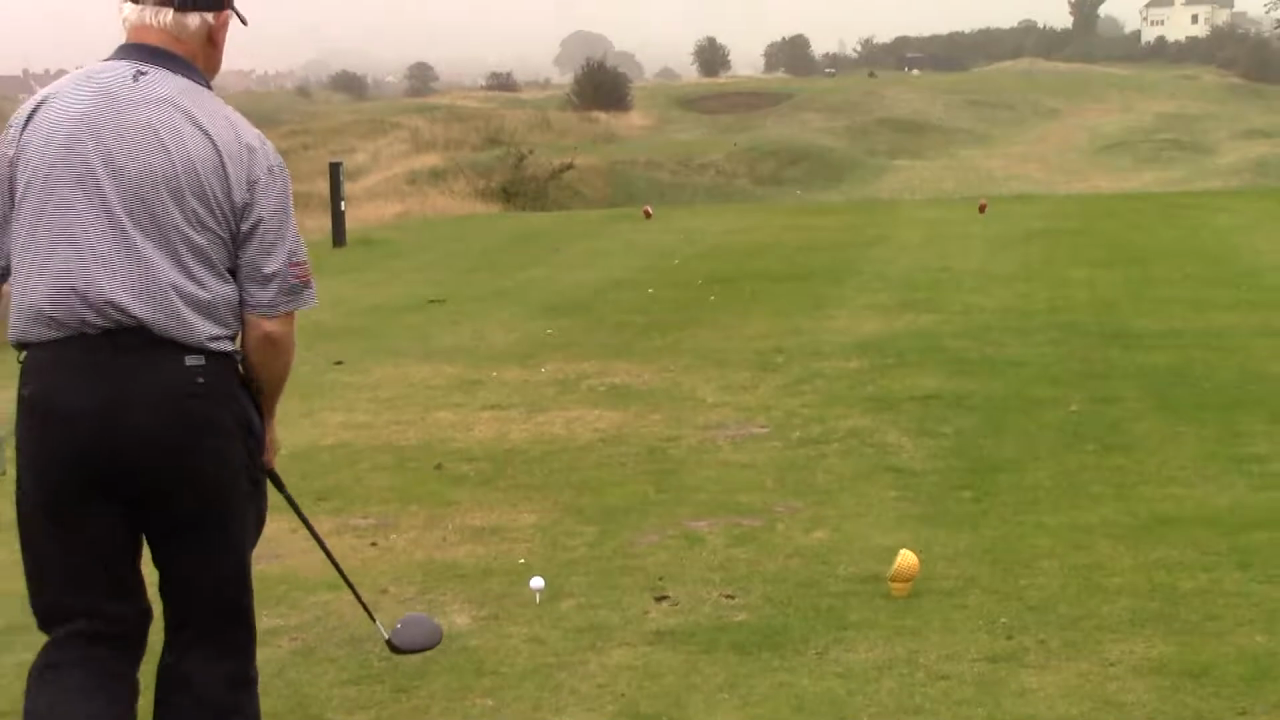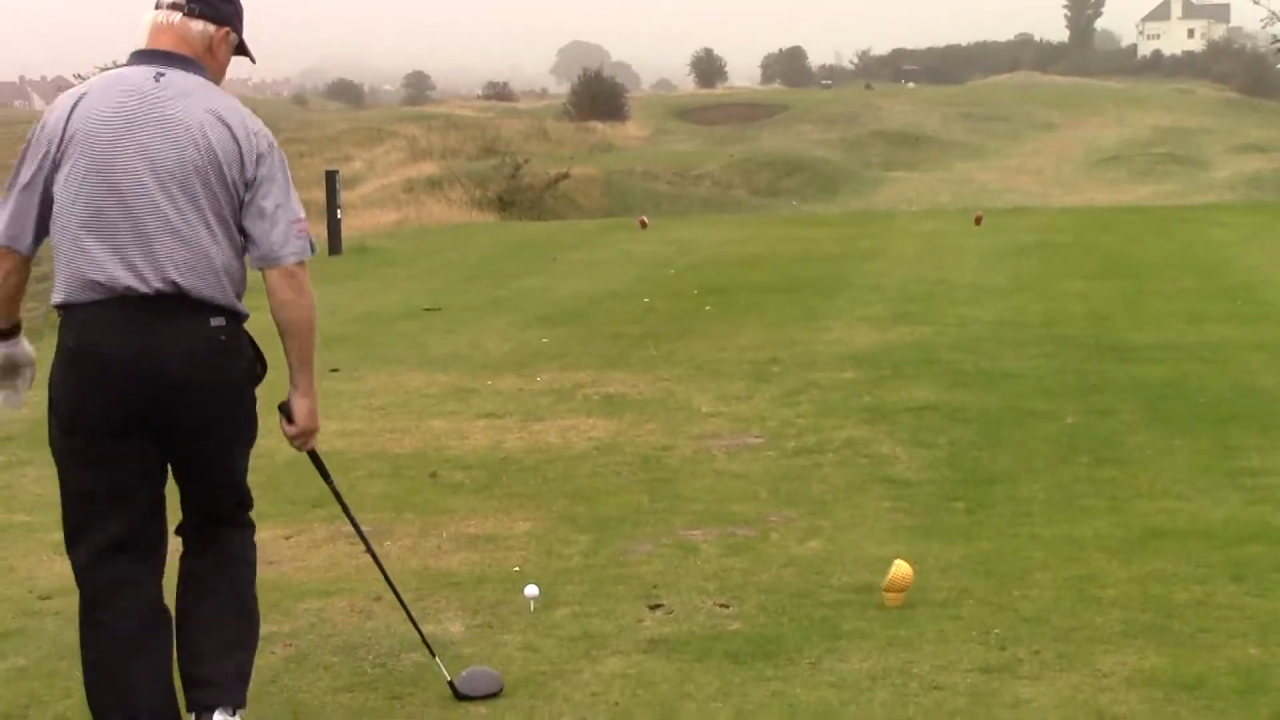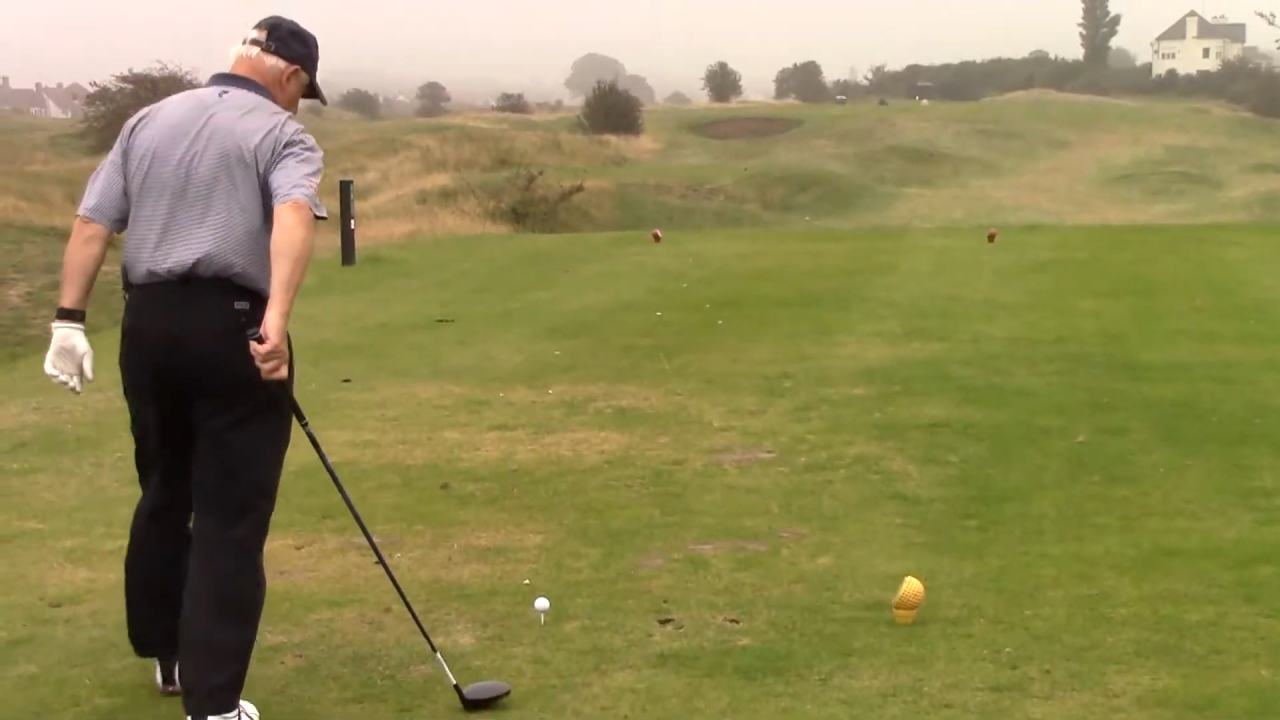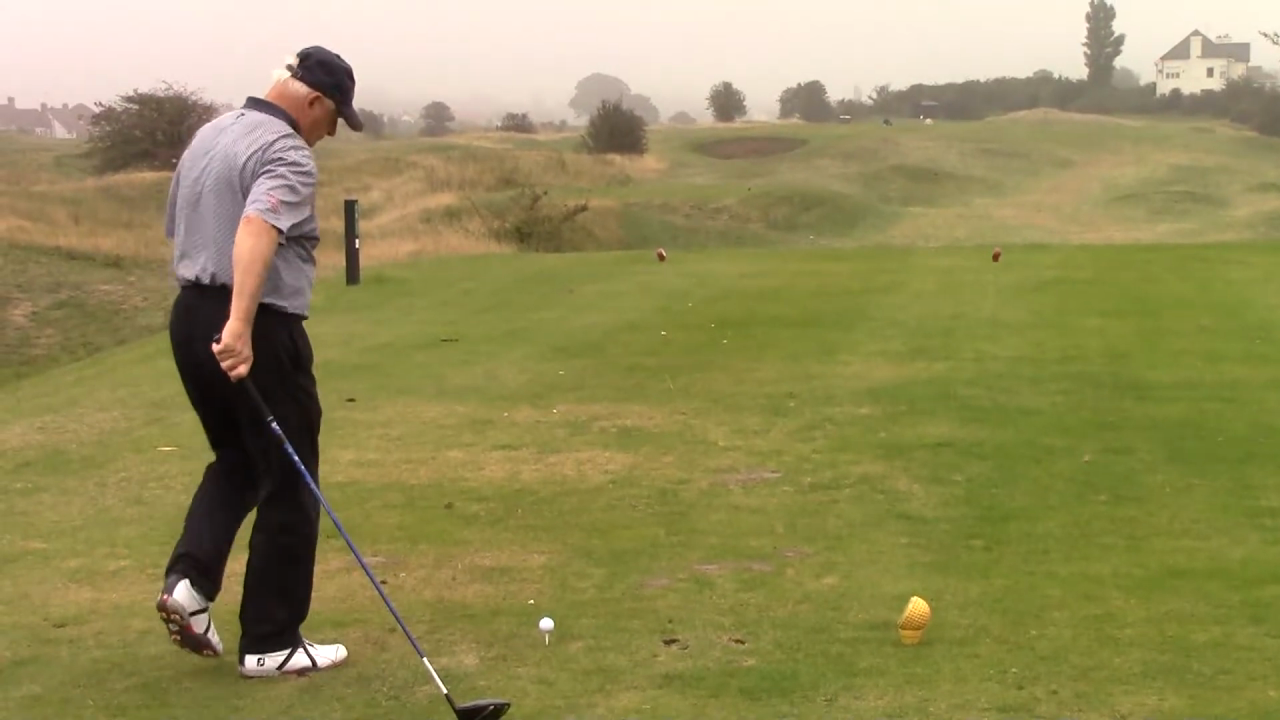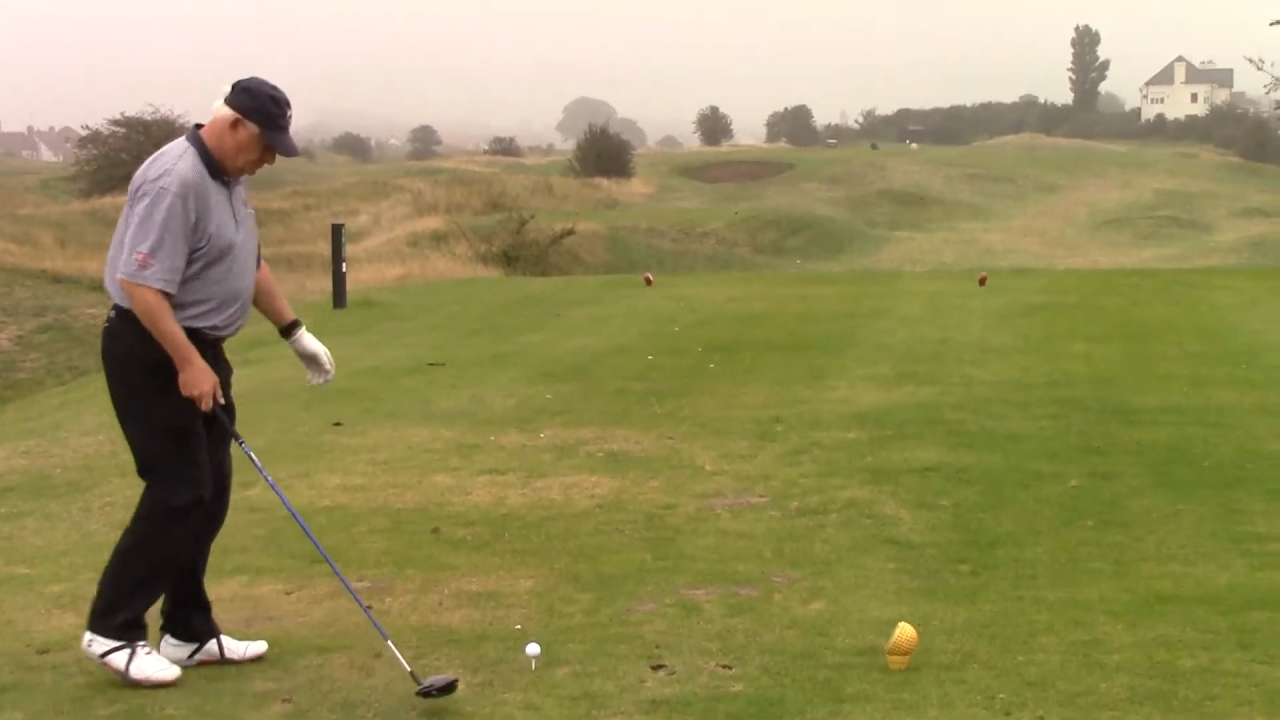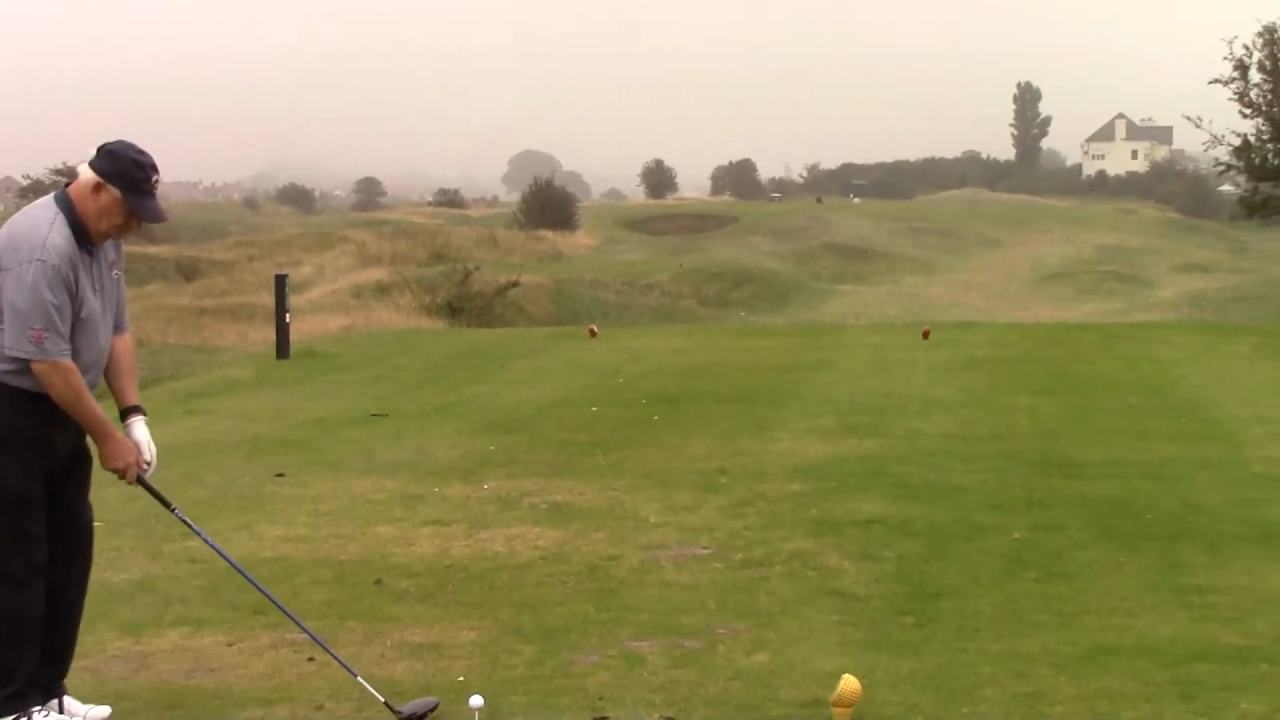
dt=0.7s
person 1, frame 1
right shoulder: (242, 146)
right elbow: (269, 325)
right wrist: (262, 422)
left hip: (60, 396)
right hip: (191, 398)
left knee: (87, 632)
right knee: (209, 625)
person 1, frame 2
left shoulder: (71, 110)
right shoulder: (241, 128)
right elbow: (286, 268)
right wrist: (303, 388)
left hip: (95, 352)
right hip: (205, 353)
left knee: (114, 562)
right knee: (219, 533)
person 1, frame 3
left shoulder: (150, 119)
right shoulder: (285, 135)
left elbow: (92, 223)
right elbow: (292, 216)
left wrist: (69, 321)
right wrist: (277, 317)
left hip: (149, 322)
right hip: (233, 328)
left knee: (167, 493)
right knee: (234, 515)
left ankle: (169, 654)
person 1, frame 4
left shoulder: (208, 135)
right shoulder: (286, 154)
left elbow: (178, 229)
right elbow: (256, 231)
right wrist: (240, 326)
left hip: (190, 317)
right hip: (257, 333)
left knee: (237, 464)
right knee: (288, 486)
left ankle: (188, 579)
right ankle: (269, 642)
person 1, frame 5
left shoulder: (230, 180)
right shoulder: (173, 180)
left elbow: (250, 265)
right elbow: (141, 286)
left wrist: (295, 331)
right wrist: (187, 364)
left hip: (199, 350)
right hip: (151, 353)
left knee: (207, 494)
right knee: (176, 492)
left ankle: (188, 630)
right ankle: (111, 630)
person 1, frame 6
left shoulder: (104, 240)
left elbow: (115, 333)
right elbow: (48, 361)
left wrist: (135, 418)
right wrist: (107, 436)
left hip: (55, 412)
left knee: (70, 547)
